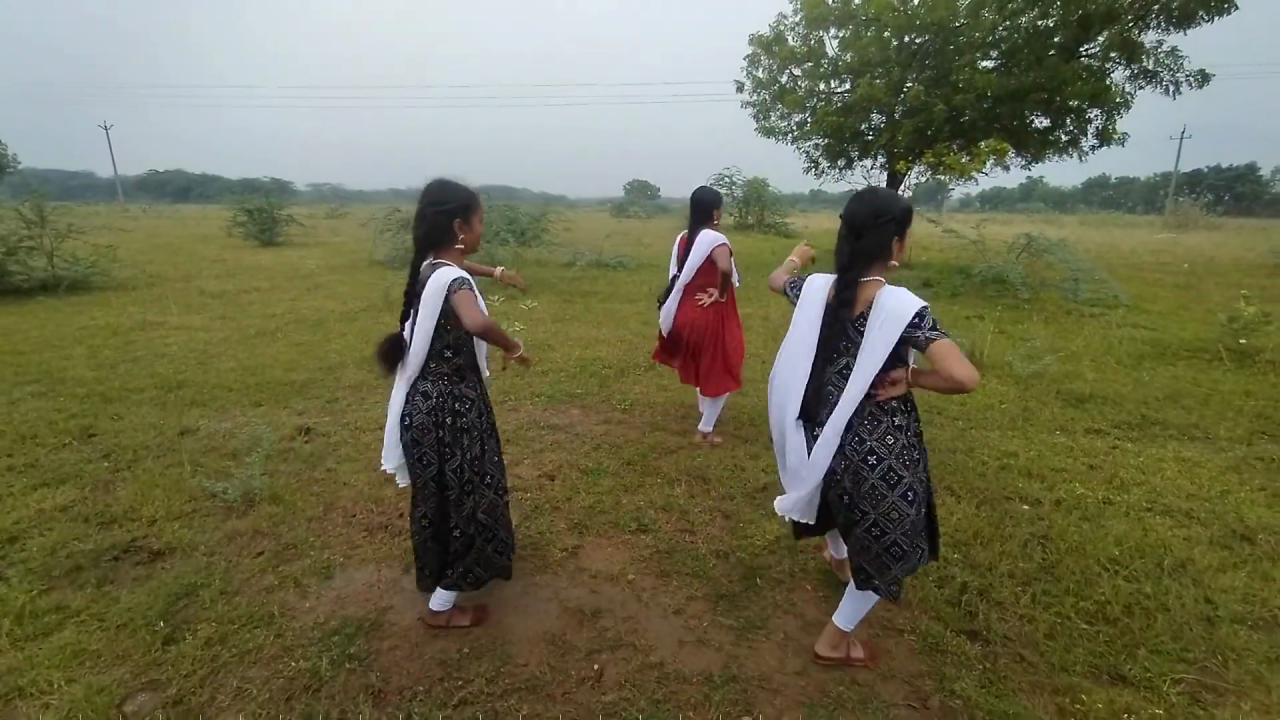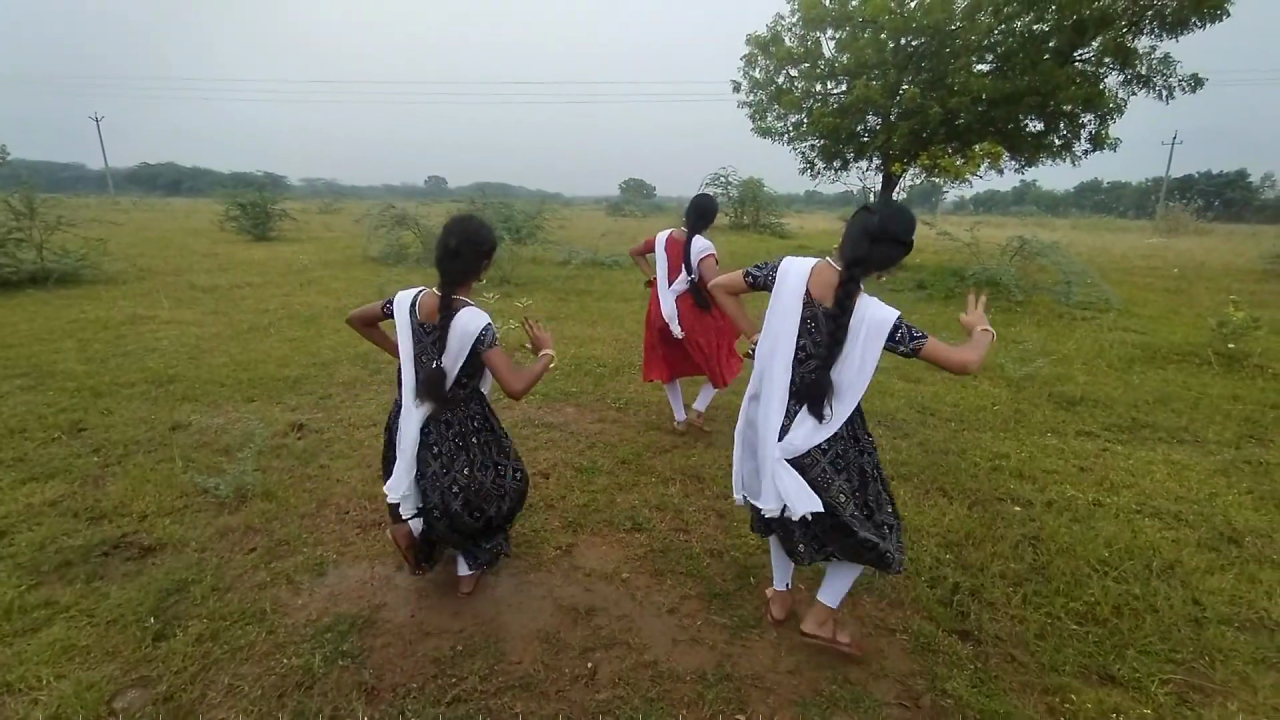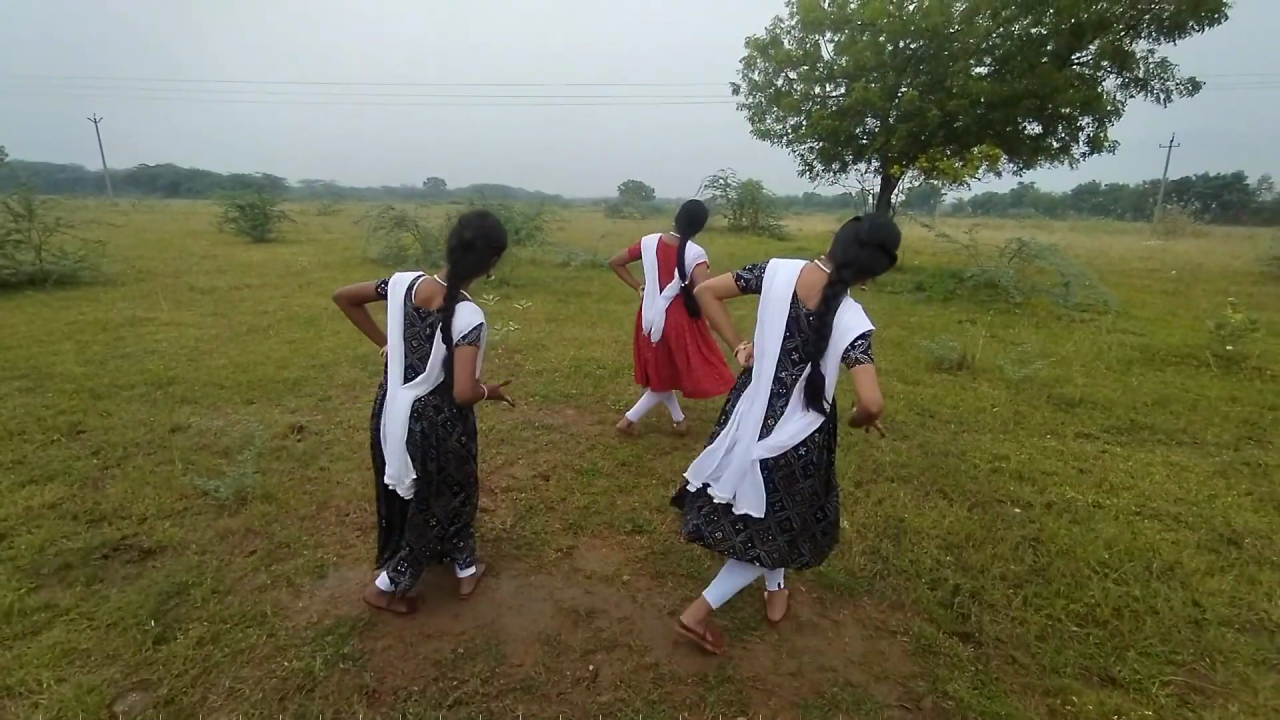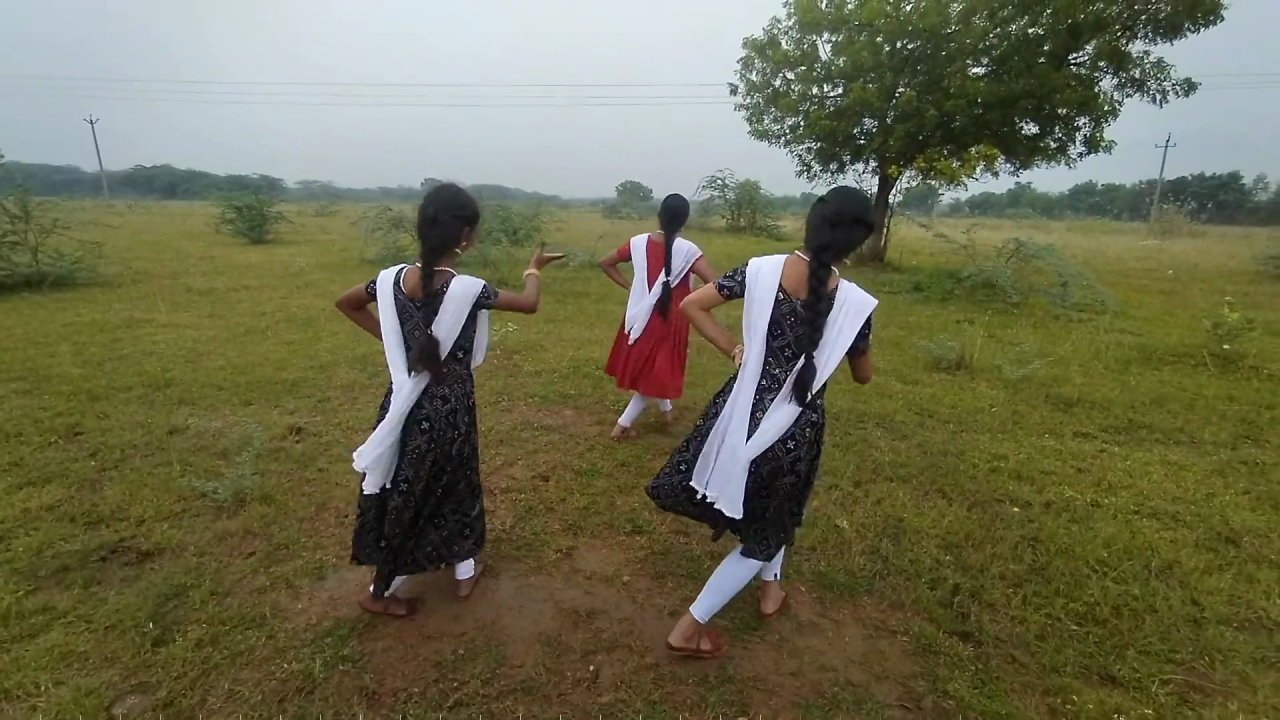
dt=0.3s
person 1, frame 1
left shoulder: (817, 287)
right shoulder: (904, 308)
left elbow: (776, 282)
right elbow: (965, 377)
left wrist: (791, 262)
right wrist: (912, 379)
left hip: (823, 432)
right hip: (880, 446)
right knee: (891, 542)
left ankle: (839, 553)
right ankle: (836, 638)
person 1, frame 2
left shoulder: (789, 270)
right shoulder: (877, 319)
left elbow: (718, 287)
right elbow: (960, 361)
left wrist: (755, 334)
right wrist: (980, 332)
left hip: (771, 420)
right hip: (825, 432)
left knee: (787, 504)
right knee: (867, 525)
left ankle: (780, 592)
right ankle: (821, 616)
person 1, frame 3
left shoulder: (779, 271)
right shoulder: (852, 322)
left elbow: (707, 291)
right elbow: (872, 403)
left wrist: (739, 347)
right wrist: (860, 419)
left hip: (751, 409)
right hip: (797, 432)
left knee: (766, 511)
right knee: (782, 523)
left ankle: (775, 593)
right ankle: (701, 608)
person 1, frame 4
left shoulder: (761, 271)
right shoulder: (854, 303)
left elbow: (689, 306)
right elbow: (863, 374)
left wrist: (734, 348)
left hip: (742, 408)
right hip: (791, 427)
left knee: (757, 511)
right knee: (766, 535)
left ankle: (770, 586)
right ankle: (690, 626)
person 2, frame 1
left shoulder: (430, 268)
right shoulder: (453, 280)
right elbow: (477, 323)
left wrist: (494, 272)
right wrist: (512, 345)
left hip: (440, 404)
right hip: (446, 411)
left knee: (476, 489)
right knee: (466, 500)
left ankle: (487, 558)
right ankle: (441, 606)
person 2, frame 2
left shoulder: (409, 299)
right shoulder: (476, 323)
left elbow: (357, 319)
right elbow: (515, 386)
right wrist: (545, 352)
left hip: (412, 422)
right hip: (456, 429)
left knee: (454, 493)
right knee: (504, 485)
left ankle: (456, 559)
right ankle: (419, 533)
person 2, frame 3
left shoulder: (404, 284)
right shoulder: (469, 318)
left elbow: (343, 297)
right elbow: (463, 393)
right wrist: (491, 391)
left hip: (394, 410)
right hip: (436, 420)
left knee: (408, 494)
right knee: (444, 496)
left ankle: (464, 569)
right ankle: (385, 586)
person 2, frame 4
left shoulder: (392, 279)
right shoulder: (468, 290)
left elbow: (345, 303)
right elbow: (528, 303)
right wrist: (534, 268)
left hip: (403, 404)
right hip: (445, 409)
left knee: (406, 491)
right knee: (446, 496)
left ankle: (463, 571)
right ankle: (382, 591)
person 3, frame 1
left shoulder: (683, 238)
right shoulder: (716, 240)
right elbow: (725, 269)
right wrist: (721, 293)
left hip: (684, 315)
right hip: (711, 317)
left knee: (699, 363)
right knee: (721, 372)
left ankle: (705, 409)
right ankle: (705, 431)
person 3, frame 2
left shoulder: (663, 237)
right shoulder: (704, 247)
left elbow: (635, 252)
right elbow: (712, 283)
left hip: (661, 313)
right hip: (693, 315)
left knee: (668, 365)
right knee: (721, 360)
left ankle: (680, 418)
right ankle: (698, 411)
person 3, frame 3
left shoulder: (649, 242)
right shoulder: (695, 254)
left elbow: (616, 263)
left wrist: (638, 287)
left hip: (650, 318)
right hip: (679, 320)
left knee: (659, 371)
right knee: (686, 372)
left ankle: (678, 419)
right ankle: (631, 417)
person 3, frame 4
left shoulder: (639, 242)
right shoulder: (687, 250)
left elbow: (605, 263)
right elbow: (711, 282)
left wrist: (629, 287)
left hip: (640, 314)
right hip: (669, 320)
left knee: (644, 367)
right knee: (657, 375)
left ankle: (665, 407)
right ankle: (623, 425)
